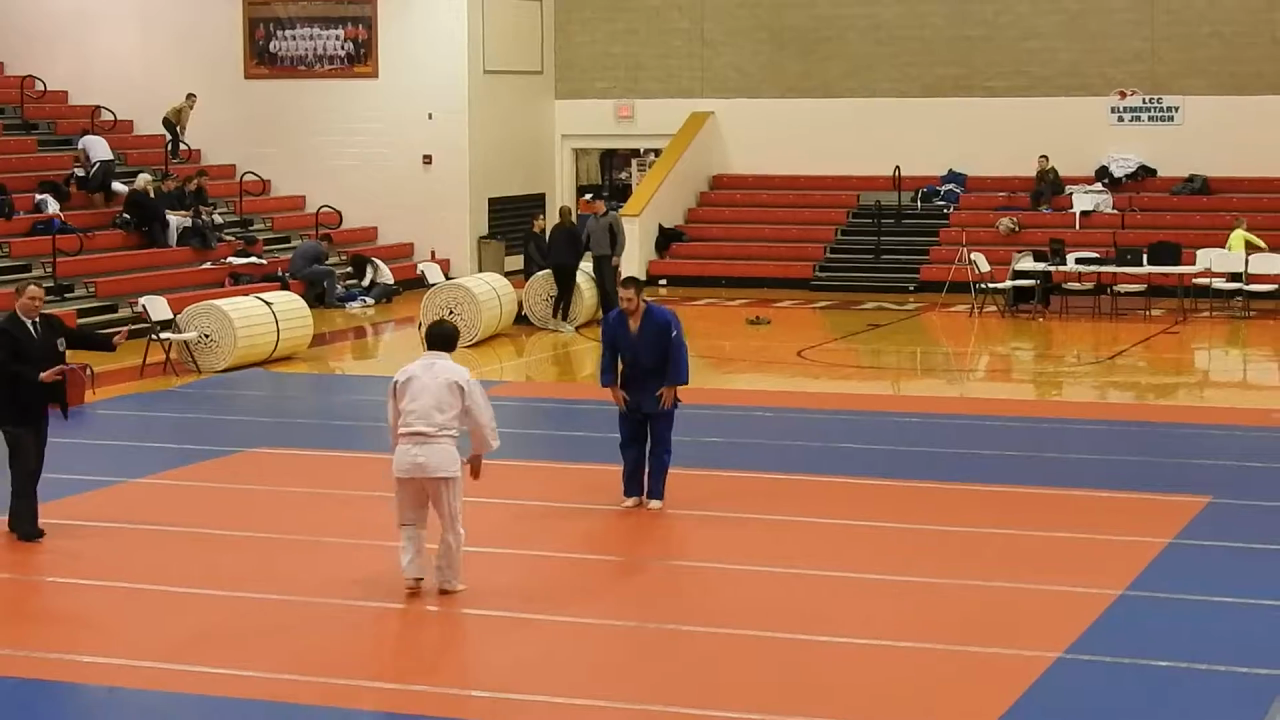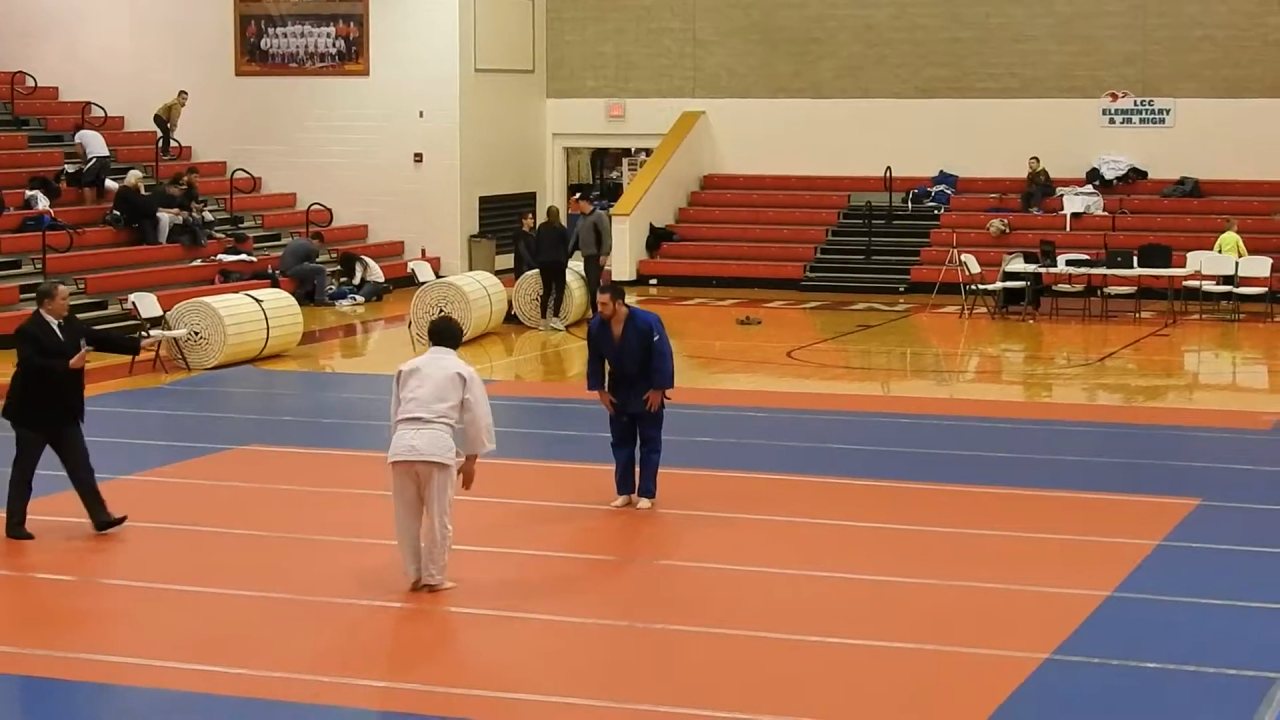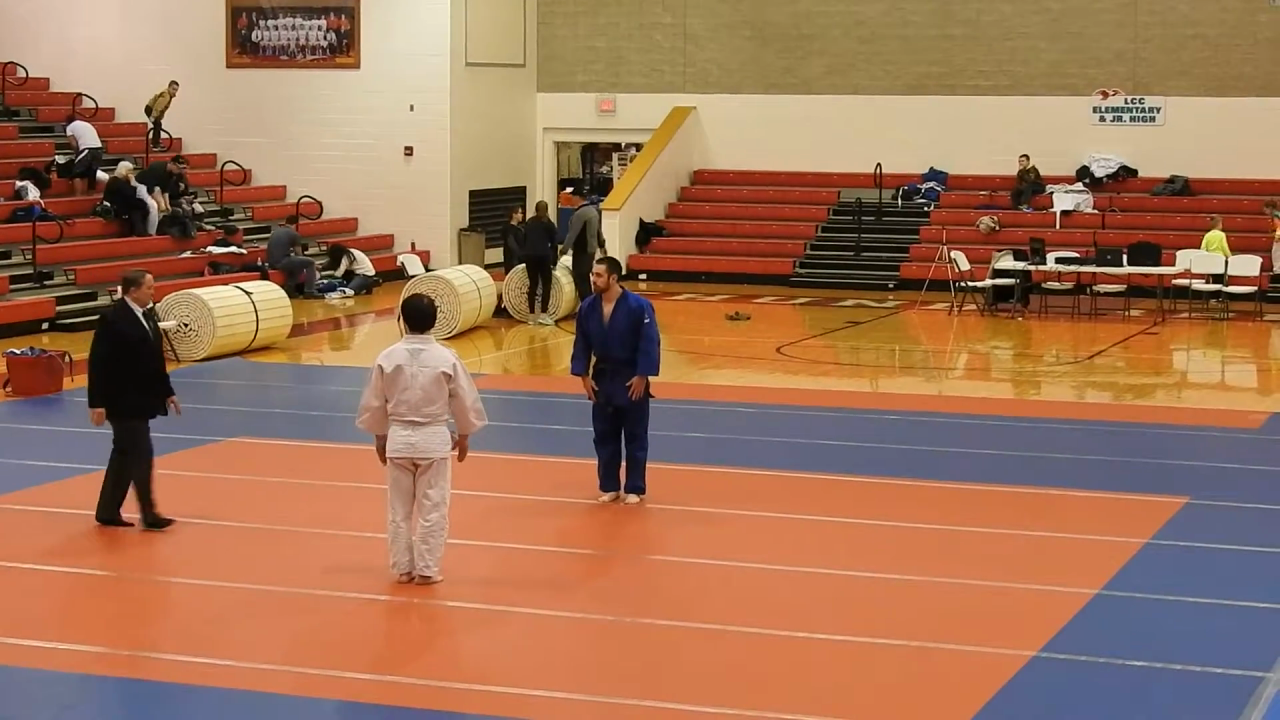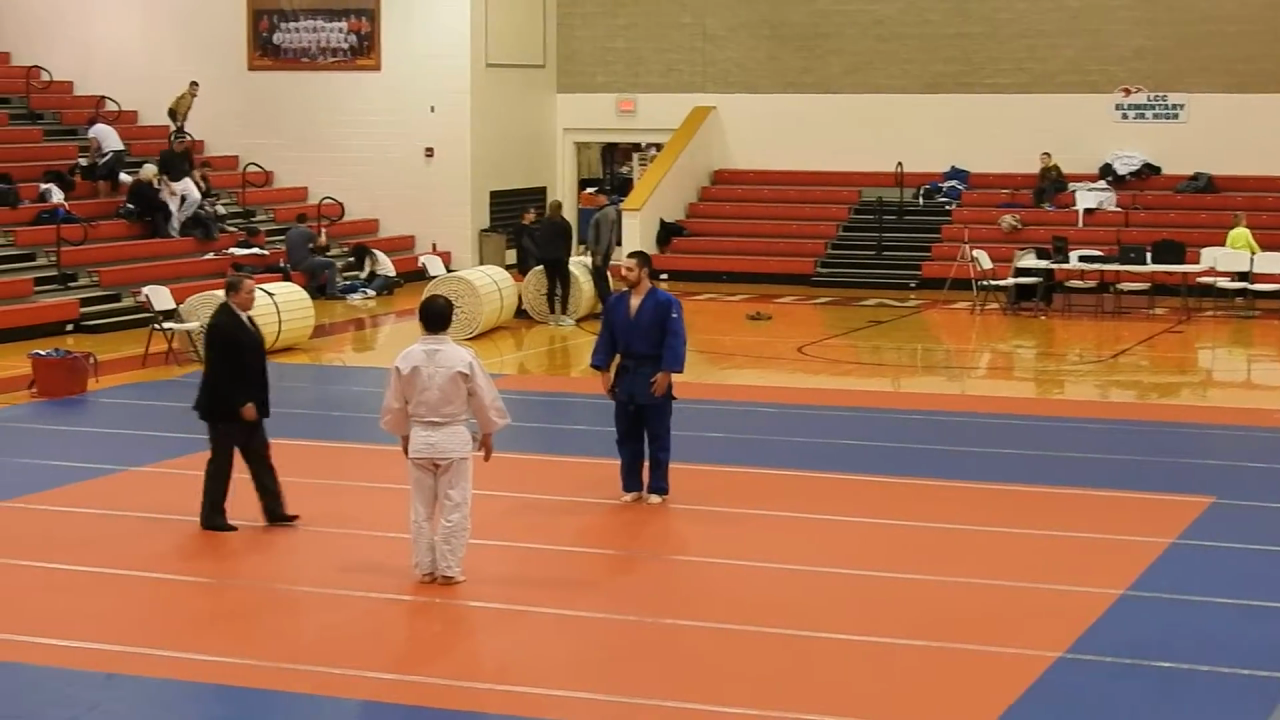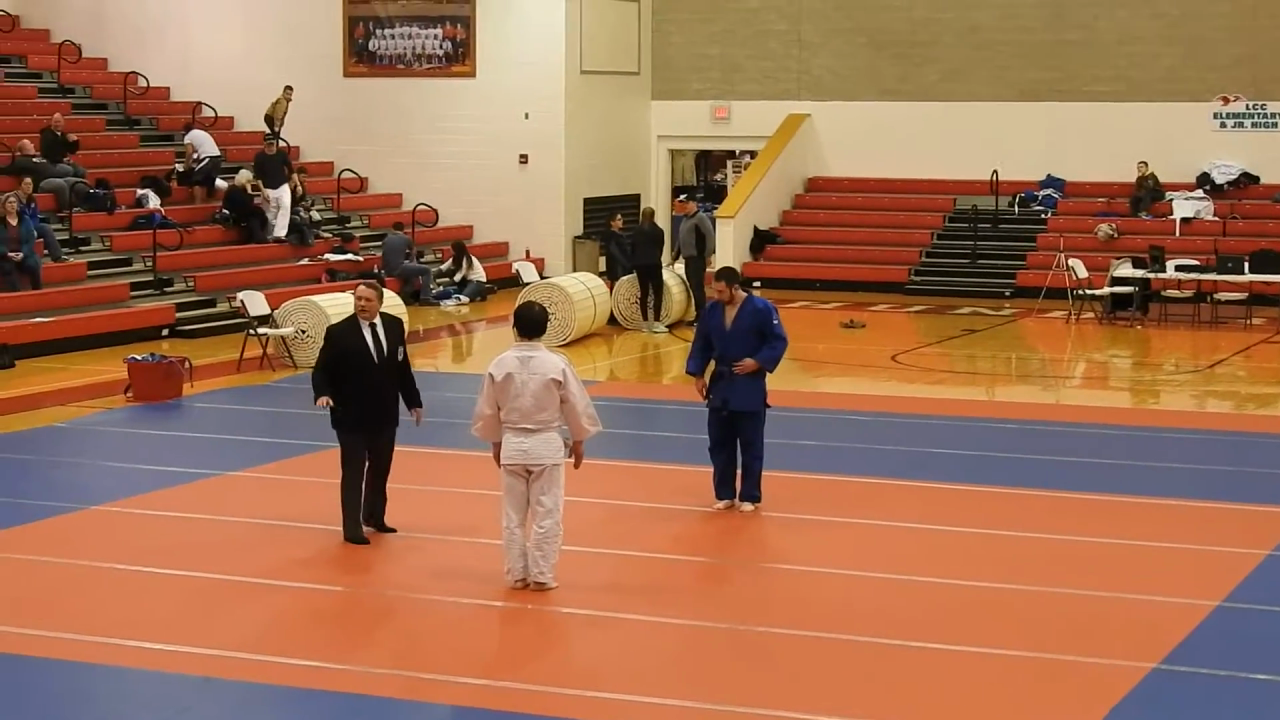
dt=0.7s
person 1, frame 1
left shoulder: (404, 374)
right shoulder: (460, 375)
left elbow: (393, 421)
right elbow: (480, 418)
right wrist: (478, 454)
left hip: (406, 455)
right hip: (441, 455)
left knee: (409, 521)
right knee: (450, 524)
left ankle: (412, 574)
right ankle: (448, 581)
person 1, frame 2
left shoulder: (407, 367)
right shoulder: (464, 371)
right elbow: (477, 418)
right wrist: (470, 459)
left hip: (402, 443)
right hip: (437, 444)
left knee: (406, 517)
right knee: (438, 516)
left ankle: (414, 576)
right ankle: (433, 578)
person 1, frame 3
left shoulder: (387, 357)
right shoulder: (446, 358)
left elbow: (373, 403)
right elbow: (465, 400)
left wrist: (380, 436)
right wrist: (463, 435)
left hip: (398, 439)
right hip: (434, 439)
left knee: (399, 509)
right knee: (433, 509)
left ankle: (403, 568)
right ankle: (427, 569)
person 1, frame 4
left shoulder: (405, 359)
right shoulder: (463, 357)
left elbow: (395, 404)
right elbow: (484, 398)
left wrist: (404, 435)
right wrist: (487, 432)
left hip: (419, 439)
right hip: (454, 439)
left knee: (421, 509)
right knee: (454, 508)
left ankle: (425, 568)
right ankle: (448, 569)
person 1, frame 5
left shoulder: (499, 365)
right shoulder: (557, 364)
left elbow: (487, 410)
right elbow: (576, 405)
left wrist: (496, 442)
right wrist: (578, 440)
left hip: (512, 445)
right hip: (547, 446)
left knee: (513, 515)
right knee: (547, 515)
left ankle: (517, 574)
right ankle: (541, 576)
person 2, frame 1
left shoulder: (51, 323)
left elbow: (78, 337)
left wrist: (111, 342)
right wrist: (39, 377)
left hip: (38, 409)
left knee: (34, 466)
right knee: (24, 466)
right ankle: (24, 525)
person 2, frame 2
left shoulder: (70, 325)
right shoulder: (28, 331)
left elbow: (101, 339)
right elbow: (32, 365)
left wrist: (137, 345)
right wrist: (68, 365)
left hip: (63, 411)
right hip: (33, 412)
left knee: (79, 463)
right knee: (24, 468)
left ankle: (100, 517)
right ankle: (15, 525)
person 2, frame 3
left shoulder: (146, 315)
right shoulder: (112, 319)
left elbow: (155, 359)
right elbow: (98, 363)
left wrist: (167, 392)
right wrist: (97, 403)
left hip: (141, 399)
right hip: (123, 402)
left knee: (125, 454)
right knee: (141, 454)
left ankle: (107, 511)
right ankle: (149, 514)
person 2, frame 4
left shoulder: (242, 318)
right shoulder: (221, 324)
right elbow: (218, 371)
right wrist: (240, 402)
left hip: (248, 403)
right hip: (226, 406)
left knee: (259, 454)
right knee: (222, 458)
left ankle: (274, 509)
right ankle: (212, 516)
person 2, frame 5
left shoulder: (395, 325)
right shoulder: (338, 332)
left elbow: (403, 366)
right elbow: (322, 370)
left wrist: (413, 401)
right wrist: (322, 393)
left hip: (384, 412)
right hip: (351, 414)
left knee: (381, 465)
right knee: (354, 470)
left ankle: (374, 516)
right ankle: (352, 527)
person 3, frame 1
left shoulder: (664, 318)
right shoulder: (612, 320)
left elbow: (678, 353)
right elbow: (609, 355)
left wrist: (671, 386)
right wrist: (613, 387)
left hip: (658, 387)
right hip: (630, 386)
left knee: (660, 443)
right knee: (630, 441)
left ankle: (656, 494)
right ankle: (633, 492)
person 3, frame 2
left shoulder: (647, 322)
right shoulder: (596, 325)
left elbow: (662, 356)
right elbow: (595, 360)
left wrist: (657, 389)
right wrist: (600, 390)
left hip: (646, 389)
right hip: (619, 388)
left knee: (649, 441)
right knee: (621, 440)
left ankle: (646, 493)
right ankle: (624, 491)
person 3, frame 3
left shoulder: (638, 306)
right shoulder: (587, 307)
left elbow: (650, 343)
right elbow: (581, 344)
left wrist: (642, 376)
right wrist: (584, 375)
left hip: (631, 380)
right hip: (602, 379)
left knee: (635, 438)
right knee: (604, 437)
left ankle: (634, 489)
right ankle: (609, 486)
person 3, frame 4
left shoulder: (666, 302)
right shoulder: (616, 302)
left elbow: (675, 340)
right elbow: (607, 338)
left wrist: (666, 372)
right wrist: (604, 370)
left hip: (654, 377)
right hip: (625, 376)
left knee: (658, 437)
right knee: (627, 436)
left ankle: (657, 489)
right ankle: (632, 487)
person 3, frame 5
left shoulder: (761, 309)
right shoulder: (711, 310)
left elbow: (779, 341)
right elbow: (701, 344)
left wrist: (758, 362)
right wrist: (698, 374)
left hip: (749, 386)
right hip: (720, 384)
left knee: (751, 446)
right knee: (719, 443)
left ankle: (749, 497)
right ankle: (724, 494)
